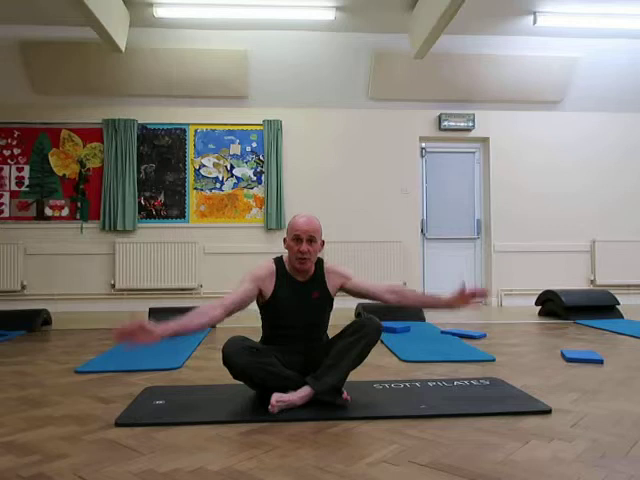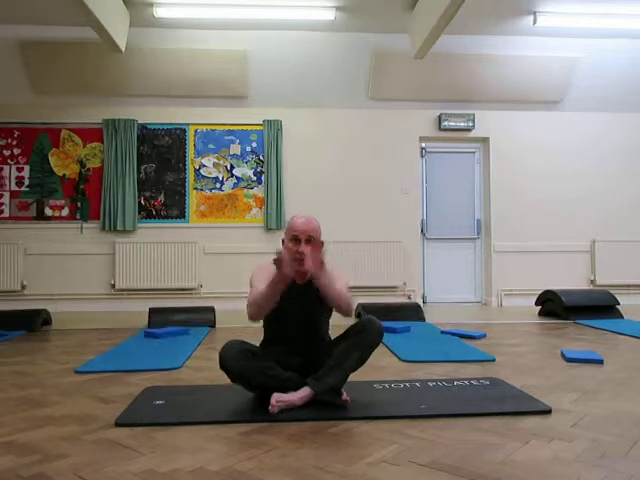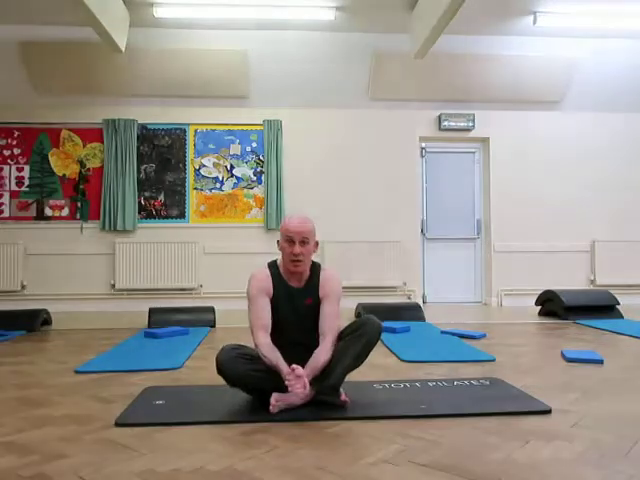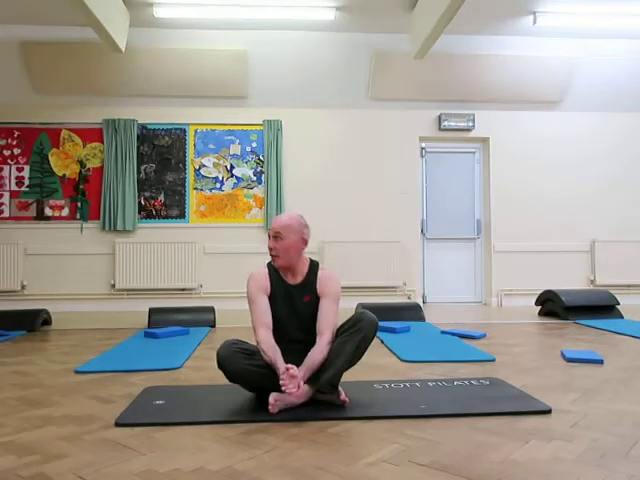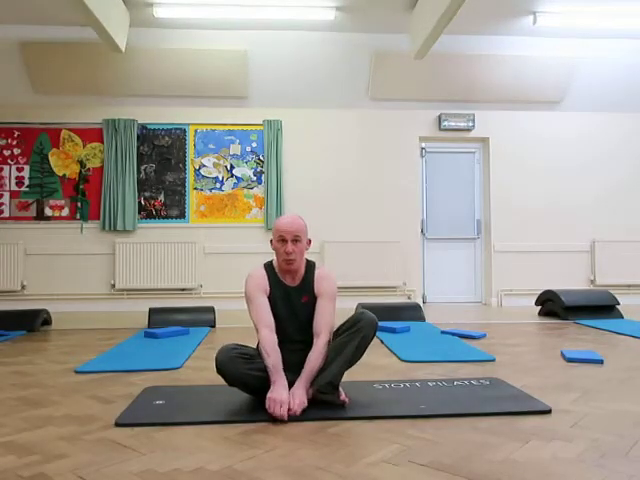
dt=0.5s
person 1, frame 1
left shoulder: (332, 275)
right shoulder: (265, 274)
left elbow: (386, 293)
right elbow: (220, 309)
left wrist: (443, 301)
right wrist: (163, 330)
left hip: (318, 358)
right hip: (275, 359)
left knee: (370, 326)
right knee: (233, 349)
left ankle: (303, 393)
right ankle: (322, 389)
person 1, frame 2
left shoulder: (329, 275)
right shoulder: (267, 273)
left elbow: (347, 310)
right elbow: (253, 314)
left wrist: (318, 275)
right wrist: (281, 278)
left hip: (319, 360)
right hip: (276, 360)
left knee: (372, 327)
right knee: (231, 353)
left ankle: (304, 394)
right ankle: (320, 389)
person 1, frame 3
left shoulder: (328, 280)
right shoulder: (261, 279)
left elbow: (328, 338)
right elbow: (261, 336)
left wrist: (306, 373)
right wrist: (285, 371)
left hip: (315, 362)
right hip: (277, 363)
left knee: (370, 326)
right knee: (227, 358)
left ankle: (305, 393)
right ankle: (322, 390)
person 1, frame 4
left shoulder: (326, 279)
right shoulder: (259, 279)
left elbow: (325, 337)
right elbow: (263, 333)
left wrist: (301, 374)
right wrist: (282, 370)
left hip: (314, 361)
right hip: (277, 361)
left knee: (367, 321)
right knee: (227, 353)
left ankle: (305, 391)
right ankle: (320, 389)
person 1, frame 5
left shoulder: (323, 279)
right shoulder: (257, 279)
left elbow: (322, 338)
right elbow: (266, 333)
left wrist: (301, 387)
right wrist: (279, 383)
left hip: (313, 360)
right hip: (276, 361)
left knee: (366, 321)
right knee: (226, 357)
left ankle: (308, 391)
right ankle: (320, 390)
